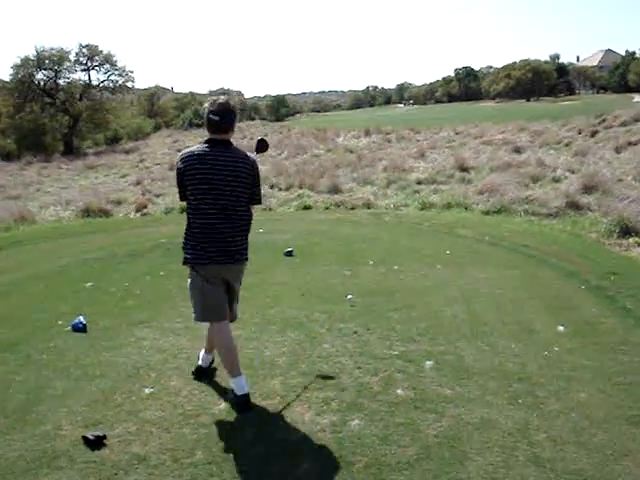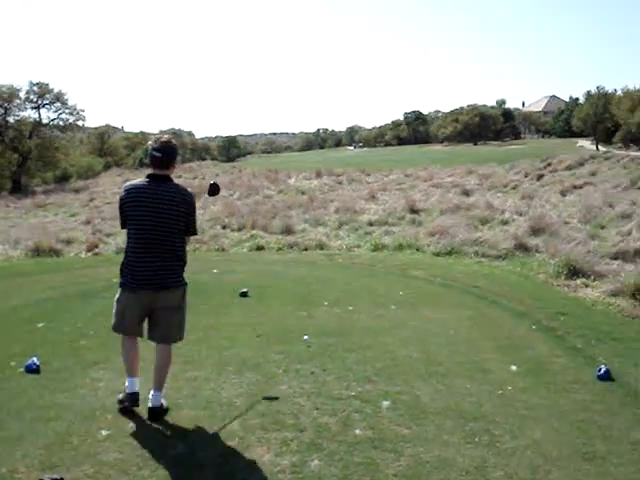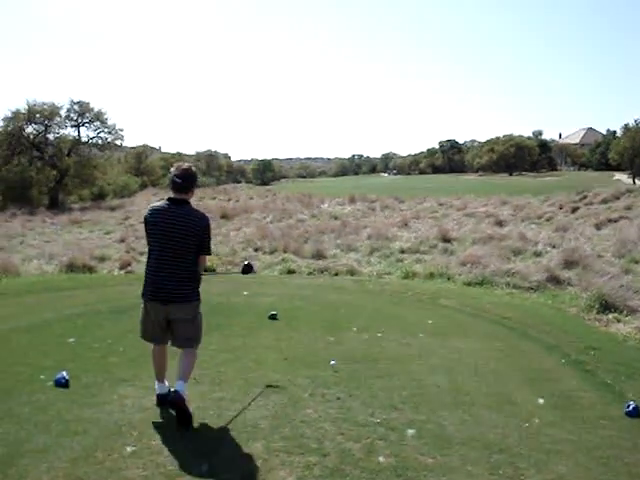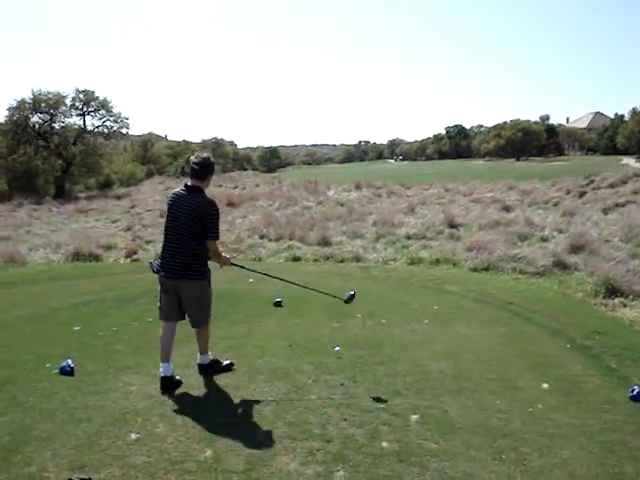
dt=0.5s
person 1, frame 1
left shoulder: (187, 159)
right shoulder: (247, 162)
left elbow: (186, 201)
right elbow: (251, 208)
left hip: (202, 253)
right hip: (235, 252)
left knee: (217, 320)
right knee: (221, 315)
left ankle: (240, 388)
right ankle: (205, 361)
person 1, frame 2
left shoulder: (129, 191)
right shoulder: (185, 197)
left elbow: (127, 228)
right elbow: (186, 238)
left hip: (135, 278)
right hip: (170, 280)
left knee: (128, 333)
right knee: (164, 342)
left ankle: (132, 388)
right ankle: (156, 400)
person 1, frame 3
left shoulder: (152, 213)
right shoulder: (200, 219)
left elbow: (154, 246)
right elbow: (202, 260)
left hip: (155, 290)
right hip: (185, 293)
left knee: (159, 344)
right knee: (189, 346)
left ankle: (161, 390)
right ankle: (177, 390)
person 1, frame 4
left shoulder: (174, 196)
right shoulder: (208, 205)
right elbow: (211, 244)
right wrist: (221, 259)
left hip: (168, 270)
right hip: (194, 273)
left knee: (168, 322)
right knee: (201, 321)
left ankle: (166, 372)
right ankle: (205, 361)
